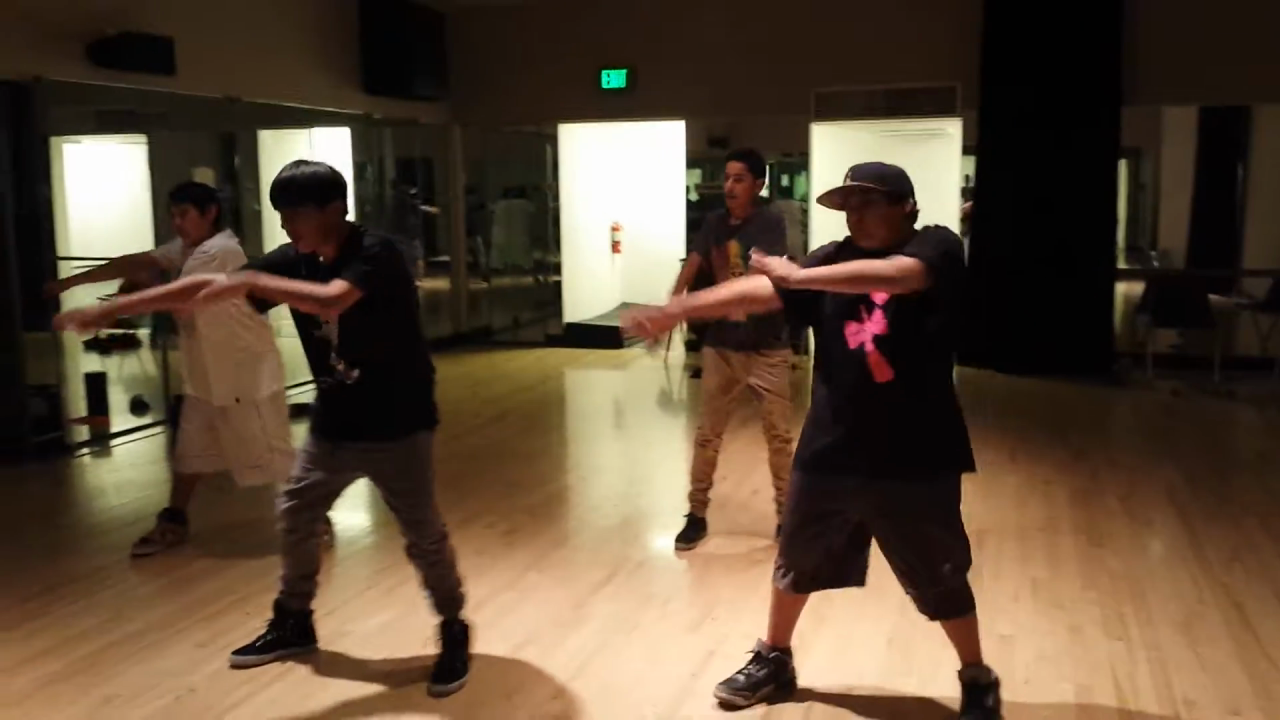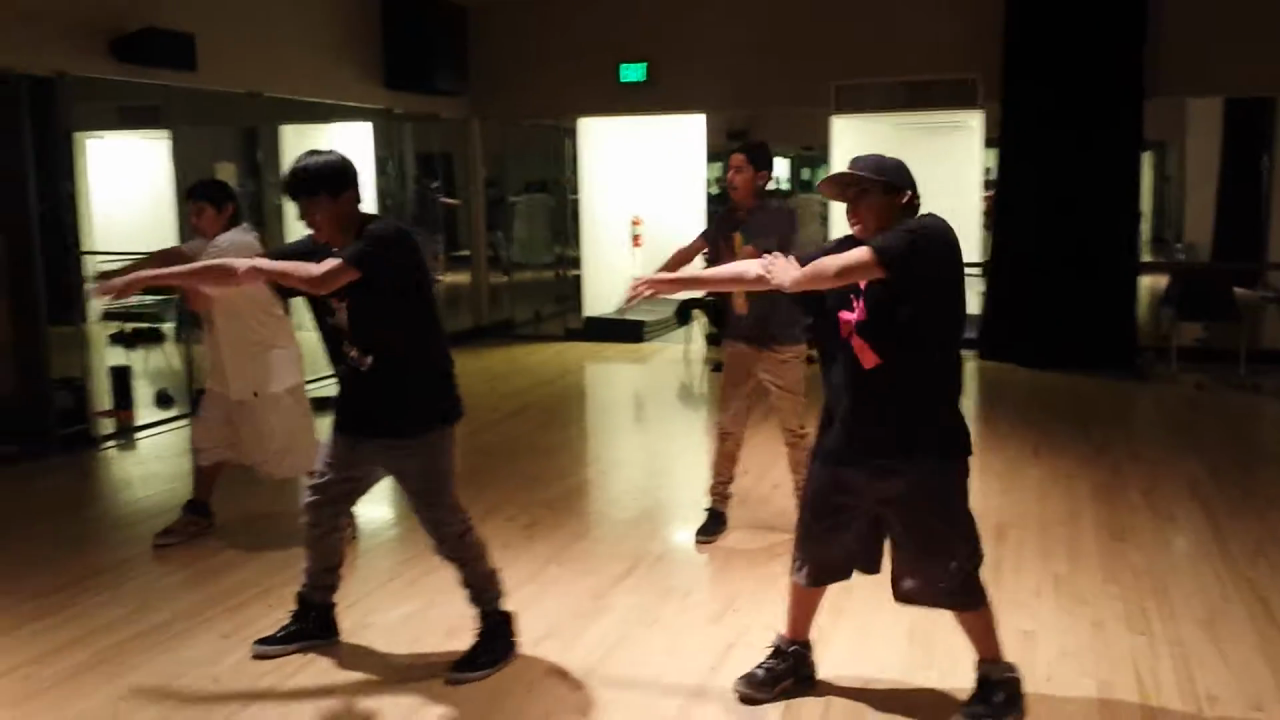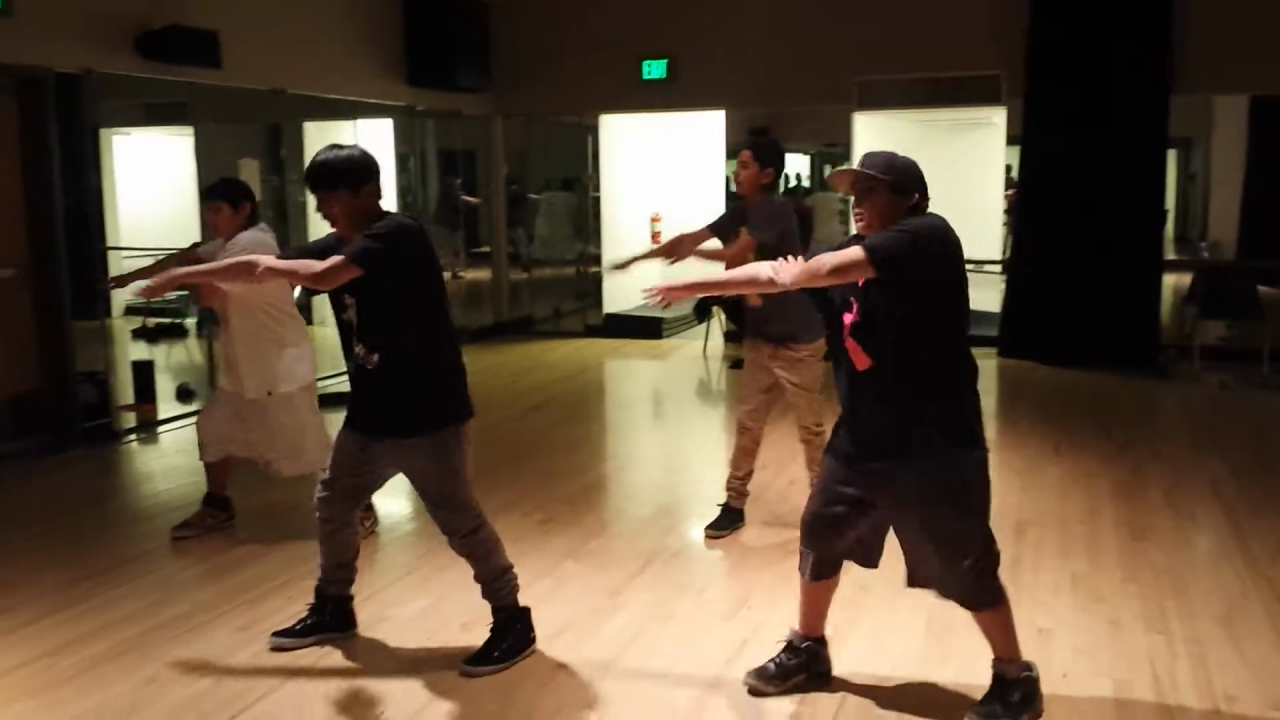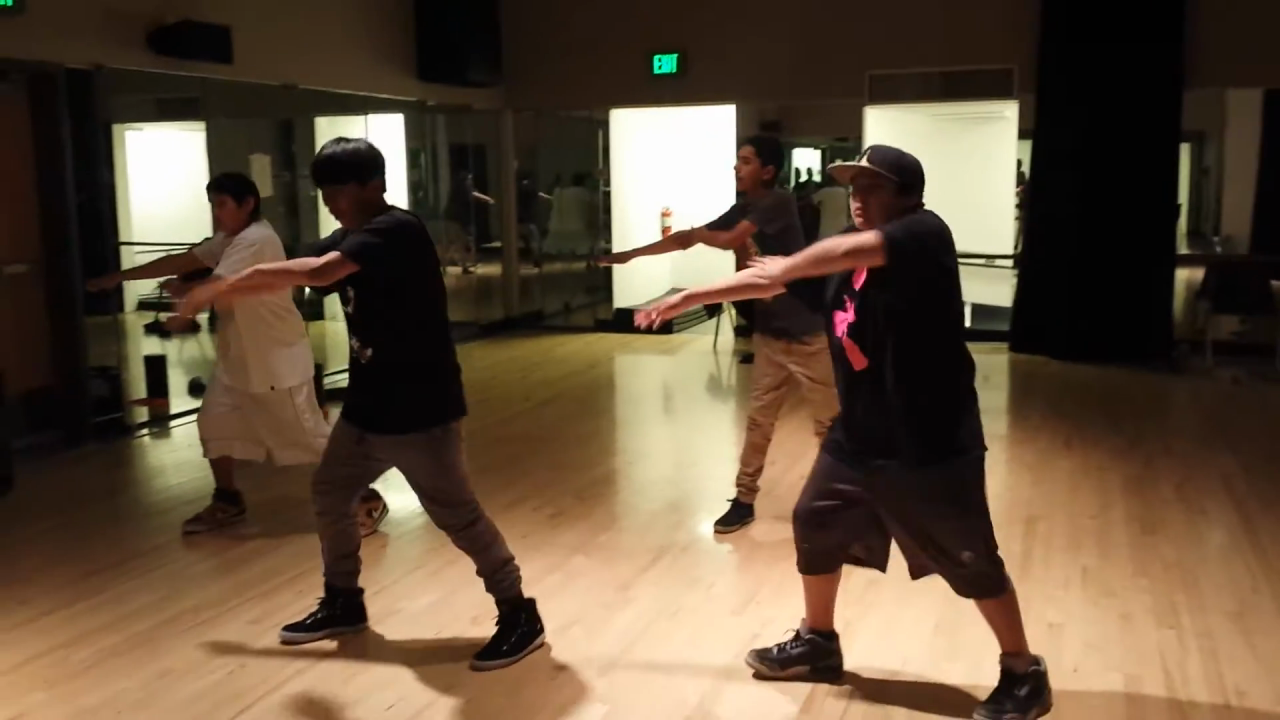
dt=0.1s
person 1, frame 1
left shoulder: (938, 248)
right shoulder: (835, 258)
left elbow: (899, 278)
right elbow: (759, 293)
left wrist: (799, 274)
right wrist: (677, 310)
left hip: (918, 453)
right hip: (833, 448)
left knee: (941, 578)
right knee: (798, 556)
right ankle: (772, 659)
person 1, frame 2
left shoulder: (928, 238)
right shoulder: (842, 249)
left elbow: (842, 272)
right elbow: (762, 271)
left wrist: (789, 276)
right wrist: (675, 281)
left hip: (921, 443)
right hip: (846, 439)
left knee: (949, 568)
right knee: (814, 549)
right ankle: (792, 653)
person 1, frame 3
left shoulder: (928, 237)
right shoulder: (845, 257)
left elbow: (836, 268)
right elbow: (778, 274)
left wrist: (786, 274)
right wrist: (693, 284)
left hip: (936, 442)
right hip: (861, 438)
left knee: (966, 565)
right knee: (821, 537)
right ankle: (807, 650)
person 1, frame 4
left shoulder: (922, 234)
right shoulder: (844, 253)
right elbow: (769, 279)
left wrist: (784, 267)
right wrist: (688, 298)
left hip: (932, 440)
right hip: (857, 436)
left knee: (970, 558)
right knee: (814, 528)
left ankle: (1023, 672)
right ankle: (817, 642)
person 2, frame 1
left shoulder: (376, 253)
right shoulder: (293, 262)
left elbow: (334, 300)
right elbow: (212, 285)
left wrist: (247, 283)
left hip: (400, 419)
right hip: (339, 420)
left knee: (420, 528)
right knee: (297, 513)
left ankle: (453, 631)
right ankle: (291, 623)
person 2, frame 2
left shoulder: (386, 239)
right shoulder: (310, 248)
left elbow: (322, 278)
right elbow: (236, 272)
left wrist: (255, 265)
right wrist: (151, 277)
left hip: (417, 413)
right hip: (356, 413)
left knee: (444, 520)
right knee: (320, 506)
left ankle: (495, 624)
right ankle: (316, 614)
person 2, frame 3
left shoulder: (397, 236)
right shoulder: (337, 242)
left elbow: (321, 277)
right elbow: (267, 267)
left wrist: (230, 271)
right wrist: (185, 273)
left hip: (424, 410)
right hip: (372, 409)
left knee: (456, 517)
right knee: (333, 503)
left ankle: (512, 621)
right ankle: (333, 608)
person 2, frame 4
left shoulder: (396, 232)
right shoulder: (351, 239)
left elbow: (311, 274)
right elbow: (284, 274)
left wrist: (223, 289)
right wrist: (218, 291)
left hip: (420, 406)
right hip: (368, 404)
left knee: (456, 514)
right knee: (329, 493)
left ankle: (519, 615)
right ankle: (343, 602)
person 3, frame 1
left shoulder: (771, 225)
right shoulder: (712, 223)
right elbow: (688, 271)
left hip: (766, 348)
right hip: (719, 345)
left knee: (778, 435)
right knee: (707, 433)
right ankle: (697, 514)
person 3, frame 2
left shoulder: (778, 216)
right shoulder: (725, 217)
right elbow: (689, 252)
right wrist: (656, 279)
left hip: (780, 342)
right hip: (737, 340)
left knee: (794, 429)
right knee: (729, 427)
right ankle: (718, 508)
person 3, frame 3
left shoulder: (778, 208)
right shoulder: (740, 213)
left elbow: (735, 254)
right elbow: (694, 239)
left wrist: (685, 250)
right wrist: (639, 259)
left hip: (798, 338)
right hip: (760, 336)
left knee: (813, 427)
right knee: (749, 422)
right ankle: (734, 505)
person 3, frame 4
left shoulder: (778, 203)
right shoulder: (743, 209)
left elbow: (728, 241)
right elbow: (693, 236)
left wrist: (698, 235)
right wrist: (633, 254)
left hip: (806, 332)
right hip: (770, 332)
left knee: (827, 420)
right knee: (759, 417)
right ankle: (744, 500)
person 4, frame 1
left shoulder: (219, 251)
right shoulder: (186, 248)
left elbow: (164, 298)
right elbow: (138, 262)
left wrist: (109, 311)
right wrist: (73, 279)
left hip: (246, 371)
right hip: (206, 372)
left knee: (268, 450)
right knee: (191, 448)
right ankle: (174, 520)
person 4, frame 2
left shoulder: (236, 245)
right shoulder: (212, 244)
left elbow: (198, 298)
right elbow: (169, 256)
right wrist: (112, 275)
left hip: (268, 365)
right hip: (227, 366)
left knee: (292, 442)
right knee: (206, 437)
right ankle: (198, 512)
person 4, frame 3
left shoulder: (253, 244)
right shoulder: (232, 244)
left elbow: (215, 296)
right elbow: (187, 258)
right wrist: (129, 277)
left hip: (280, 363)
right hip: (240, 363)
left knee: (307, 442)
right knee: (214, 429)
left ankle: (359, 506)
right ankle: (217, 507)
person 4, frame 4
left shoulder: (256, 240)
right shoulder: (228, 240)
right elbow: (182, 260)
left wrist: (178, 289)
right wrist: (119, 277)
left hip: (278, 358)
right hip: (238, 359)
left knee: (308, 432)
right knee: (214, 425)
left ankle: (364, 497)
right ankle: (228, 501)
